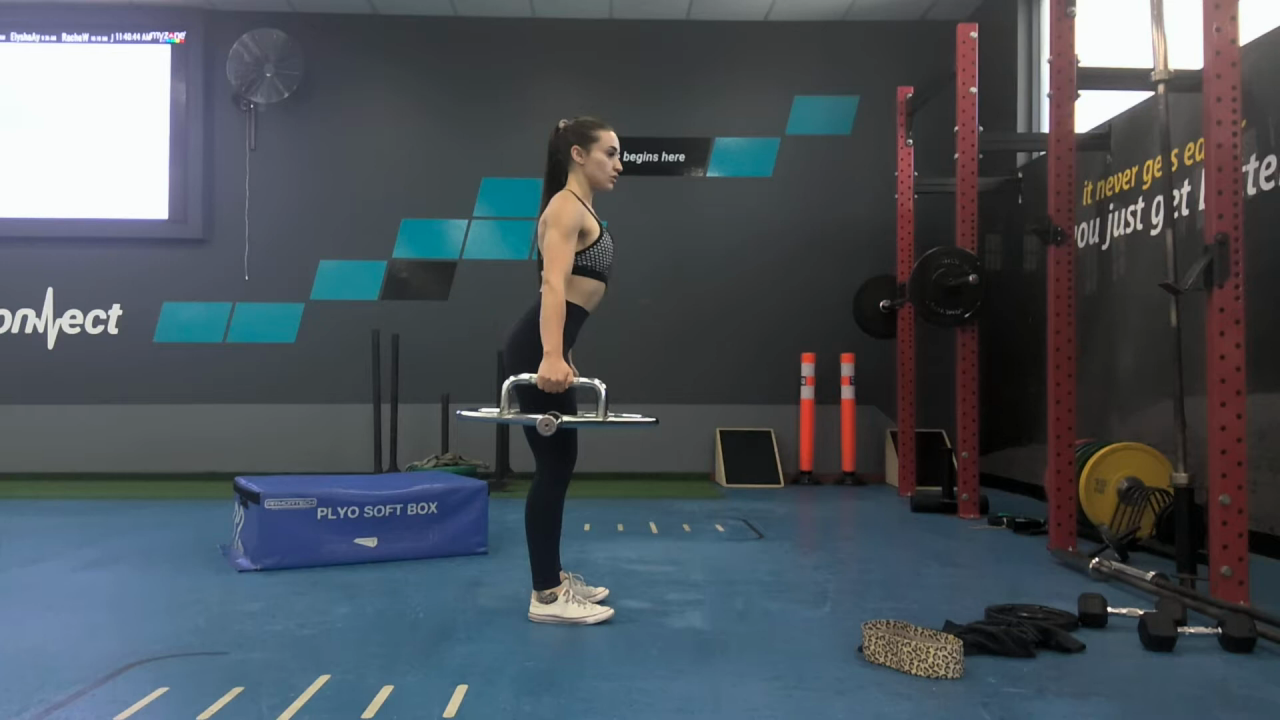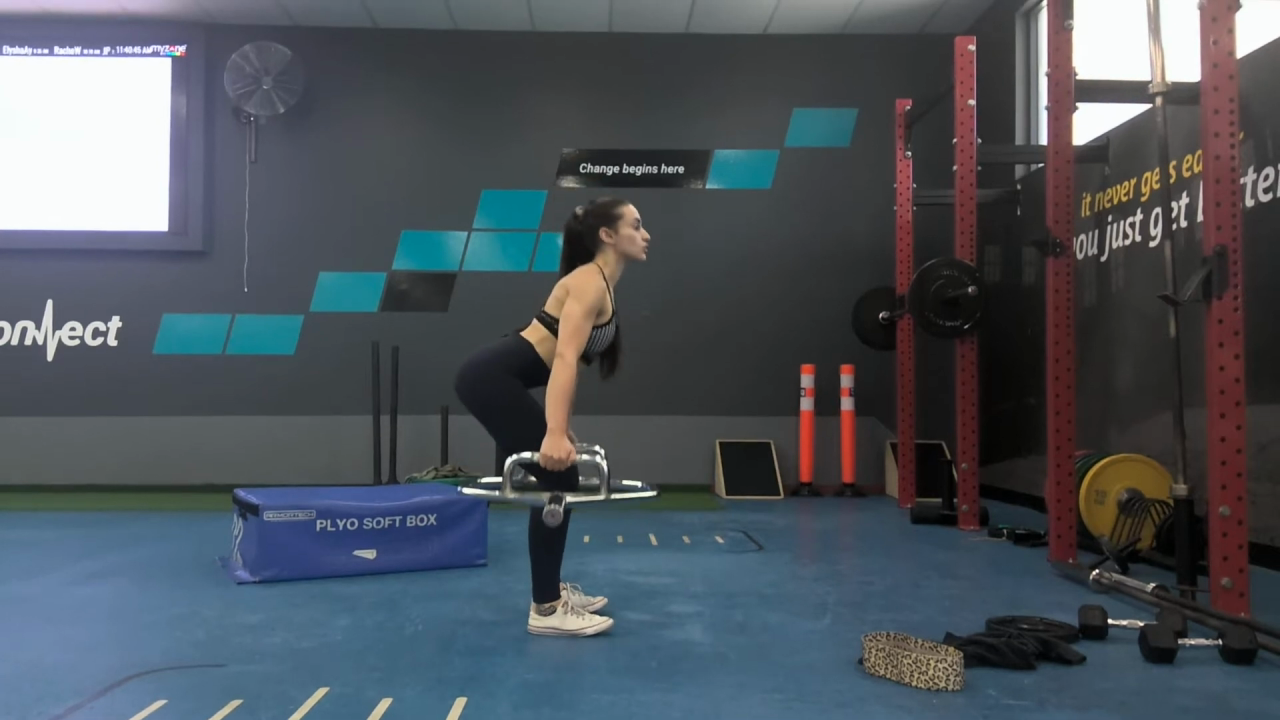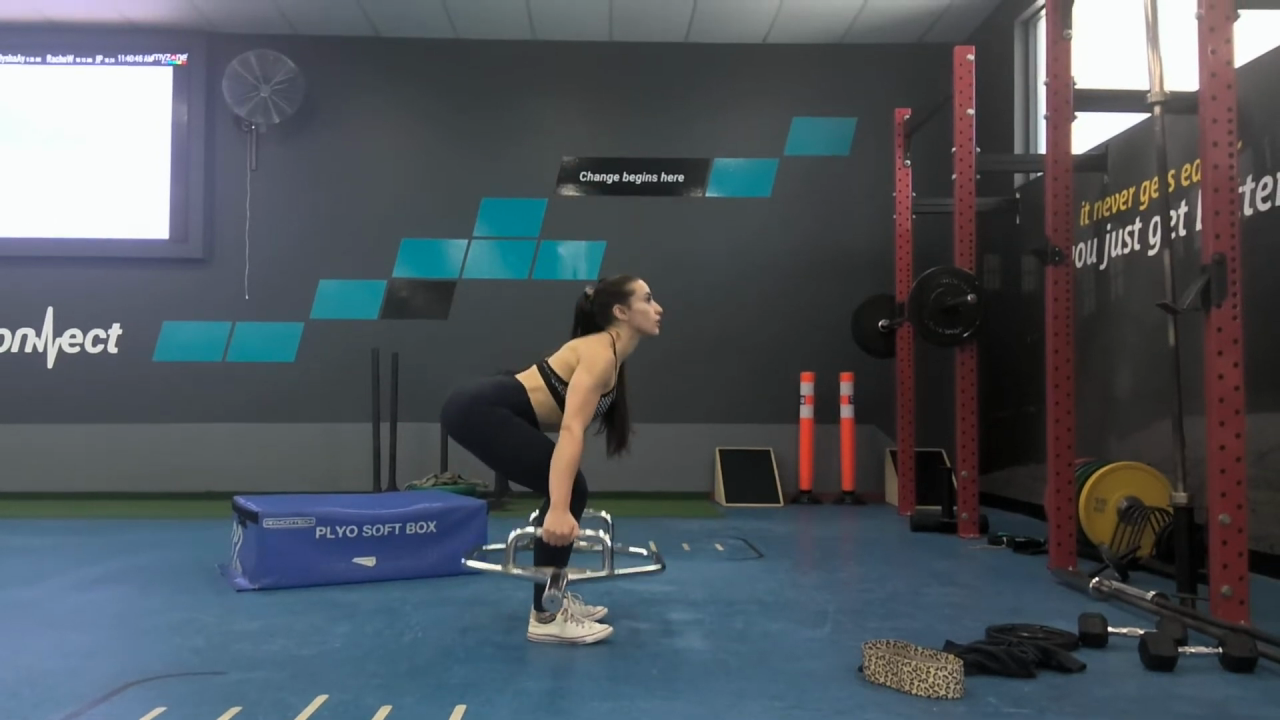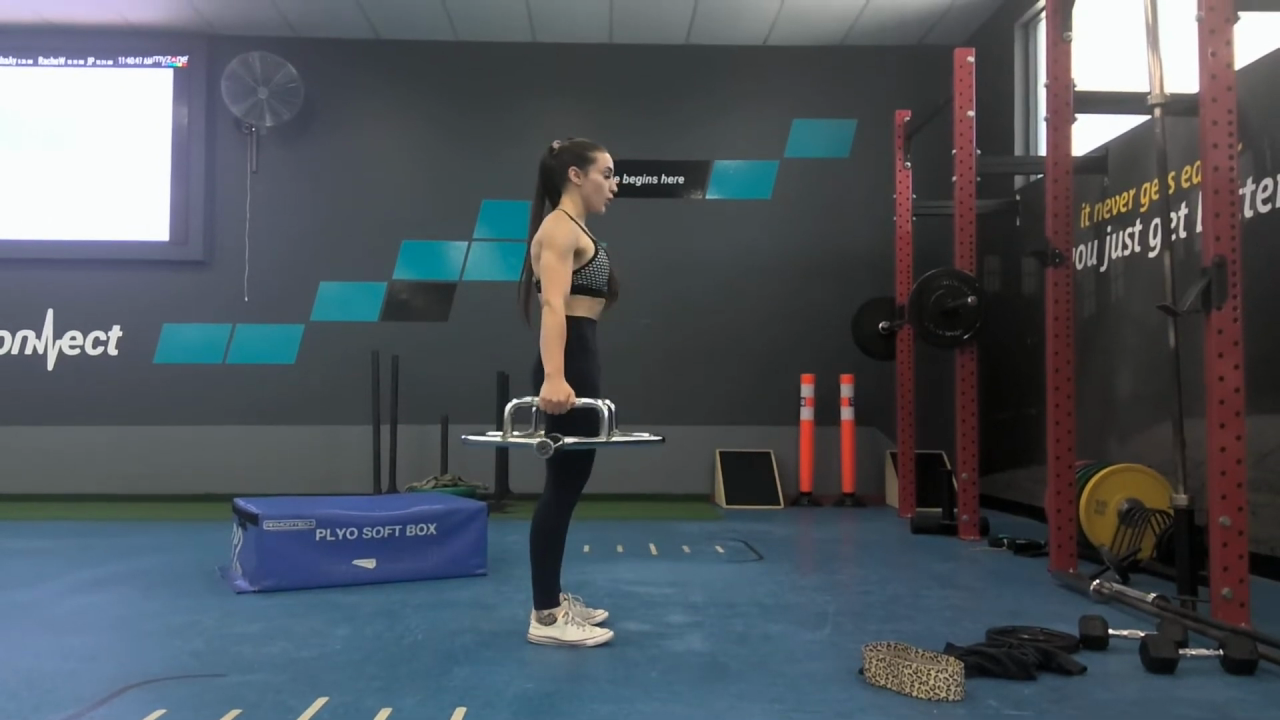
dt=1s
person 1, frame 1
left shoulder: (578, 207)
right shoulder: (566, 207)
right elbow: (553, 286)
right wrist: (551, 357)
left hip: (547, 346)
right hip: (539, 349)
left knee: (560, 463)
right knee: (554, 466)
left ankle: (553, 578)
right ankle: (547, 597)
person 1, frame 2
left shoulder: (600, 285)
right shoulder: (591, 282)
left elbow: (567, 359)
right elbow: (564, 358)
left wrist: (561, 427)
right wrist: (554, 434)
left hip: (494, 378)
right hip: (491, 380)
left knee: (560, 474)
right knee: (557, 476)
left ankle: (551, 589)
right ankle: (546, 610)
person 1, frame 3
left shoulder: (608, 355)
right shoulder: (600, 354)
left elbow: (571, 428)
right elbow: (571, 432)
left wrist: (564, 499)
right wrist: (558, 509)
left hip: (484, 410)
right hip: (478, 413)
left knee: (569, 493)
right knee: (568, 499)
right ankle: (546, 617)
person 1, frame 4
left shoulder: (572, 228)
right shoulder: (560, 227)
right elbow: (554, 307)
right wrist: (555, 378)
left hip: (578, 362)
right hip: (570, 362)
left knee: (568, 485)
right knee: (563, 487)
left ankle: (553, 600)
right ankle: (546, 618)
